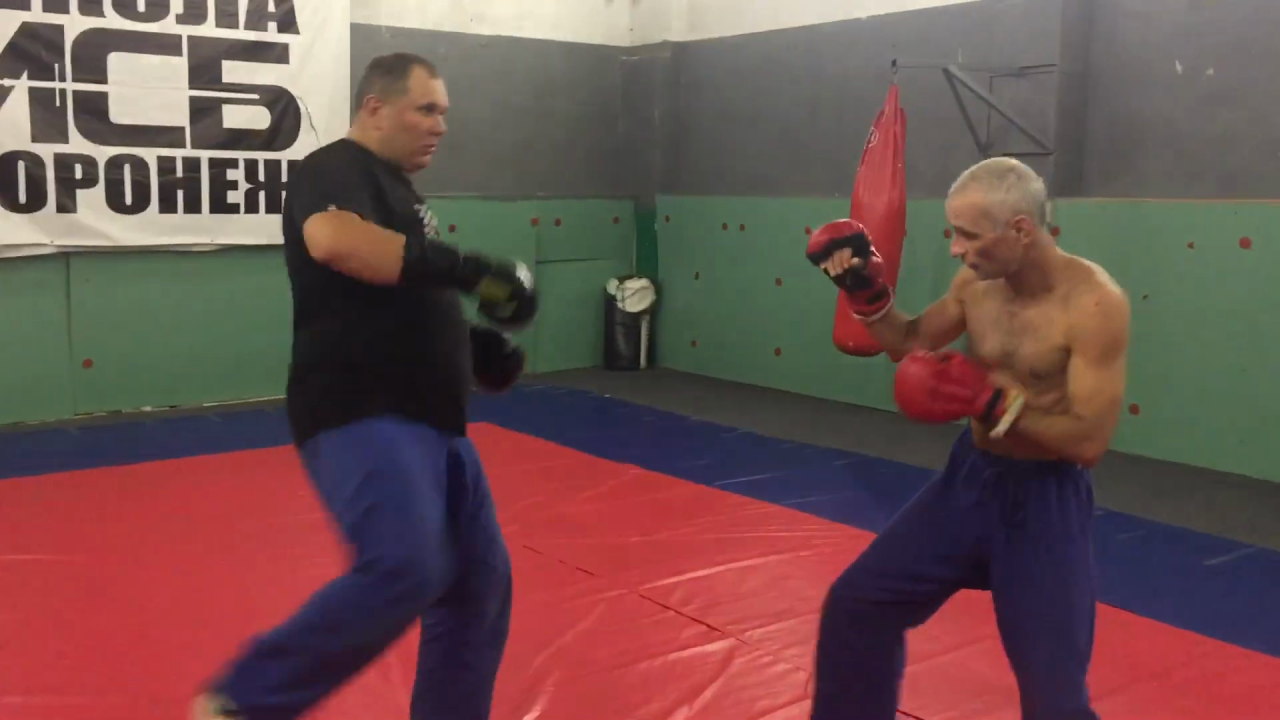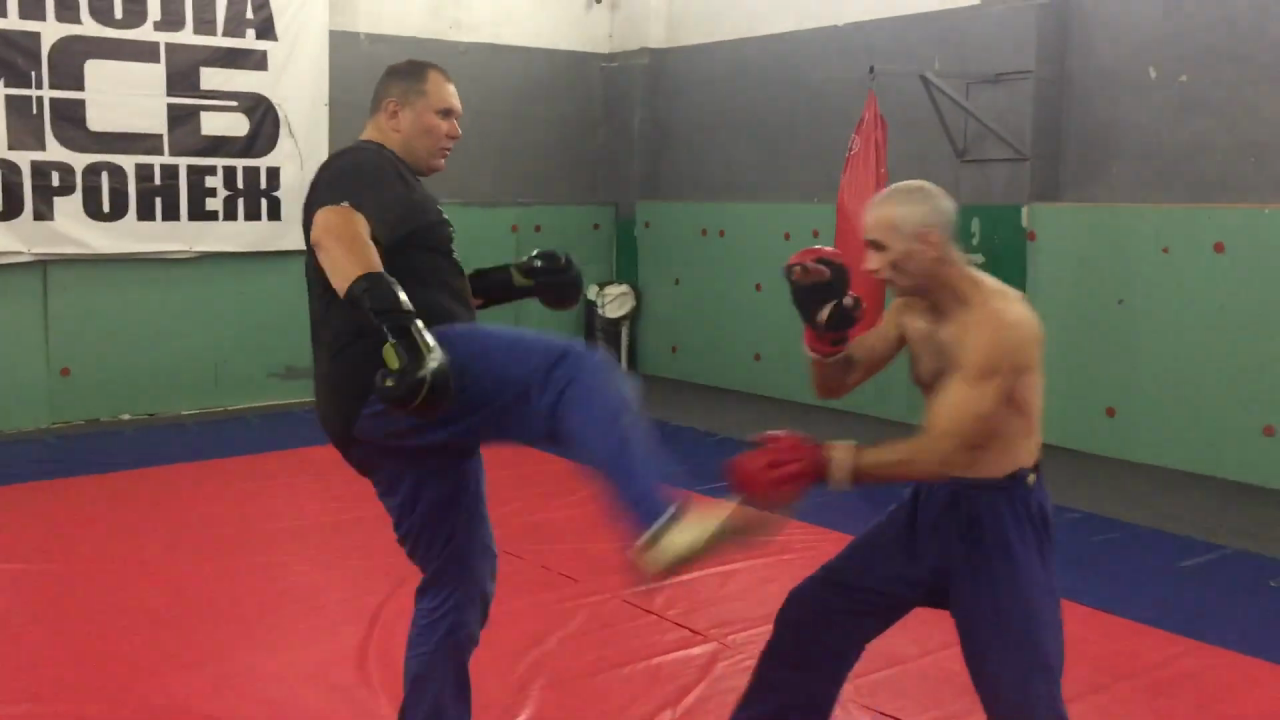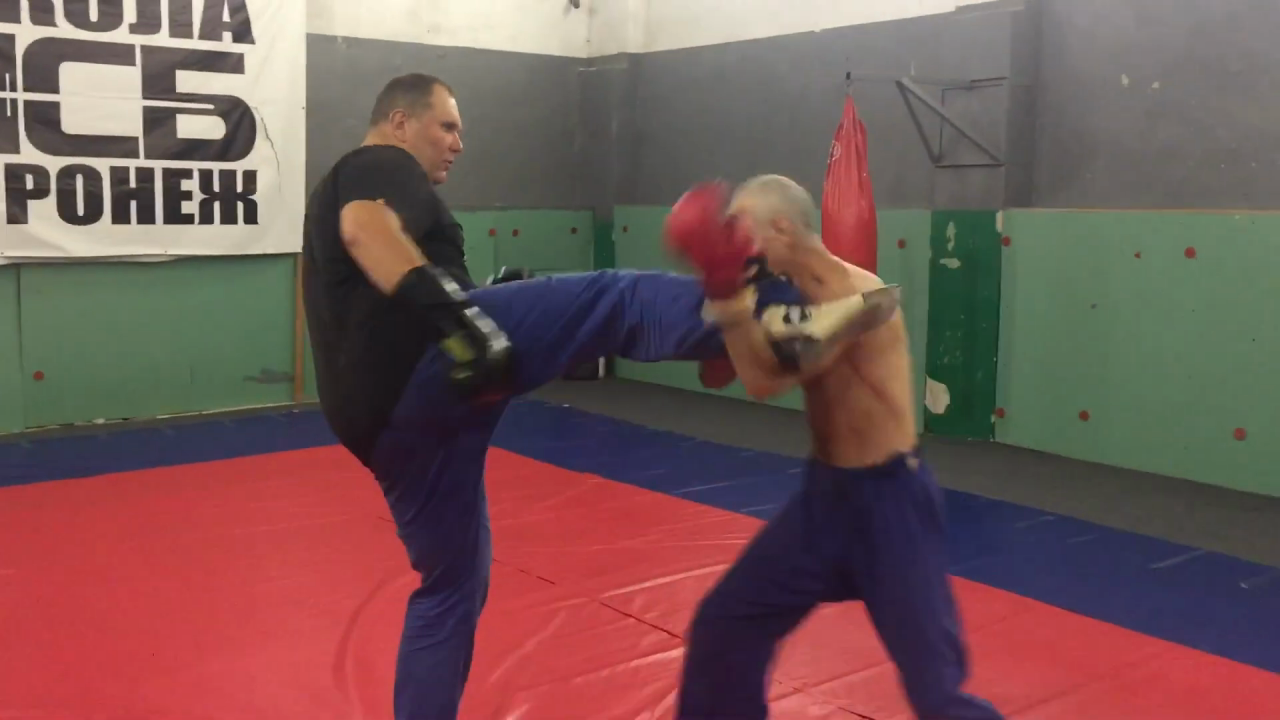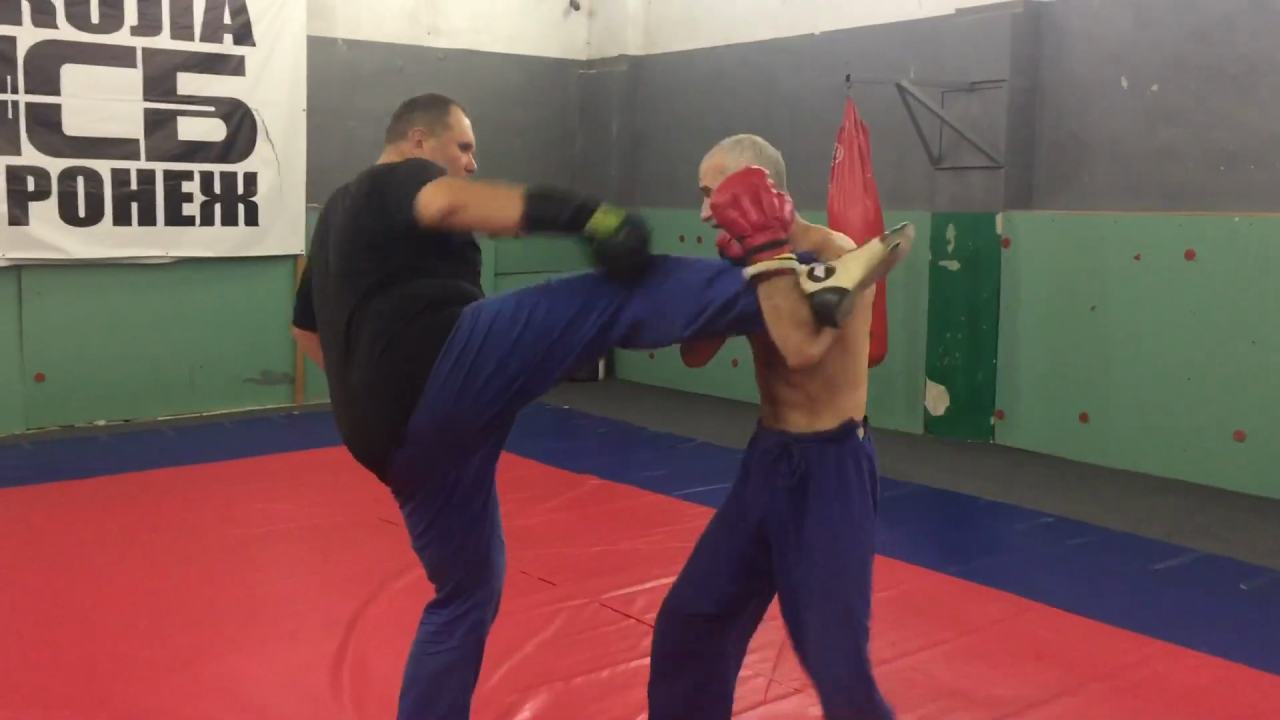
dt=0.2s
person 1, frame 1
left shoulder: (393, 187)
right shoulder: (336, 170)
right elbow: (334, 240)
left wrist: (471, 342)
right wrist: (473, 272)
left hip: (428, 424)
right hip: (365, 420)
left knee: (481, 589)
right knee: (402, 578)
person 1, frame 2
left shoulder: (385, 183)
right shoulder: (363, 167)
left elbow: (435, 294)
right elbow: (336, 235)
left wrist: (516, 279)
right wrist: (400, 327)
left hip: (391, 410)
right hip: (394, 382)
left knee: (461, 582)
right knee: (578, 375)
right ankle: (659, 524)
person 1, frame 3
left shoulder: (346, 189)
right shoulder: (377, 166)
right elbow: (368, 229)
left wrist: (476, 300)
right wrist: (454, 316)
left hip: (382, 418)
right hip: (420, 364)
left knee: (452, 584)
right knee: (605, 299)
right ankle: (779, 324)
person 1, frame 4
left shoulder: (346, 212)
right shoulder: (397, 180)
left elbow: (312, 329)
right elbow: (457, 204)
right wrist: (586, 215)
left hip: (396, 427)
right hip: (442, 367)
left knee: (467, 593)
right knee: (618, 292)
person 2, frame 1
left shoulder: (1095, 303)
right shoulder: (977, 281)
left elbow: (1089, 440)
right elbow: (910, 346)
left wrist: (988, 403)
right wrist: (866, 293)
left hip: (1046, 499)
right hip: (969, 479)
right knee: (856, 604)
person 2, frame 2
left shoulder: (1000, 324)
right shoulder: (912, 308)
left elbow: (935, 456)
right elbow: (832, 382)
left wrist: (826, 463)
right wrist: (825, 323)
left hip: (1001, 515)
right hip: (933, 506)
right knee: (815, 617)
person 2, frame 3
left shoulder: (850, 296)
right shoulder: (789, 289)
left elbow: (764, 381)
left wrist: (729, 296)
right wrist: (730, 299)
left hip: (887, 499)
right hip: (826, 492)
right knee: (727, 620)
person 2, frame 4
left shoulder: (833, 253)
right shoulder: (752, 258)
left elbow: (804, 349)
right elbow: (696, 355)
left wrist: (766, 253)
left hip: (830, 468)
right hip: (767, 460)
left knee: (833, 660)
right knee: (691, 616)
